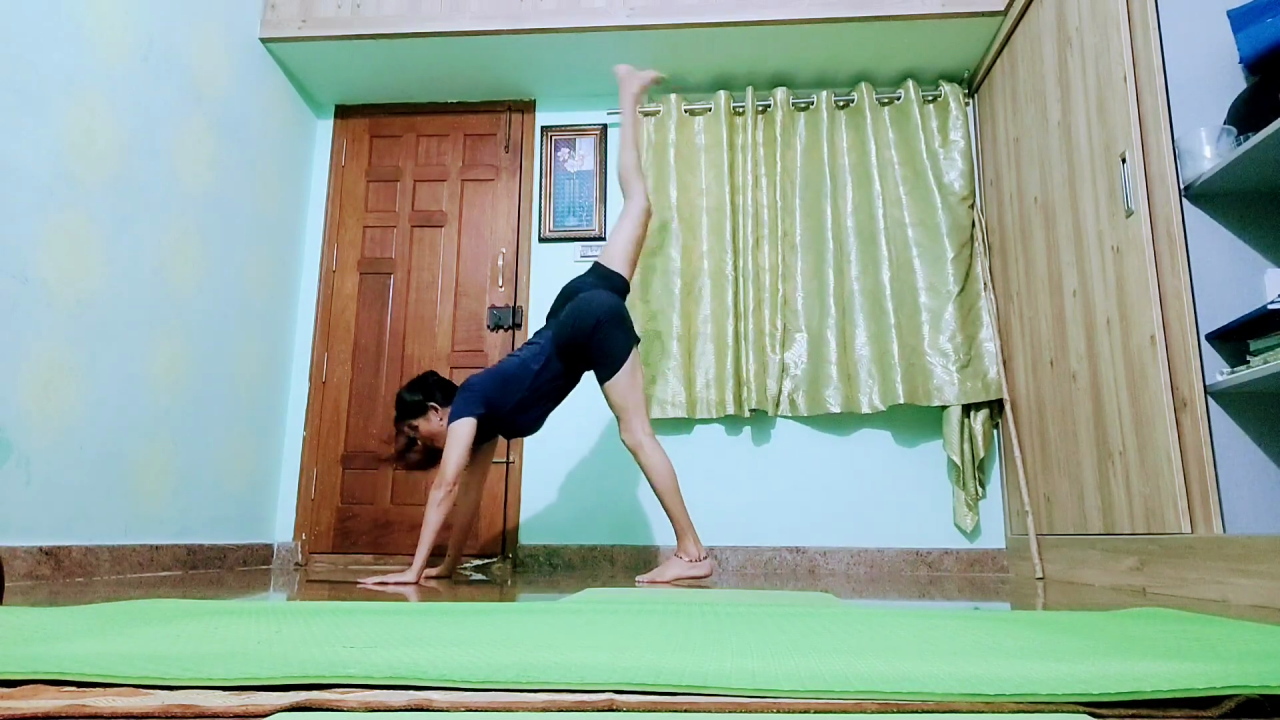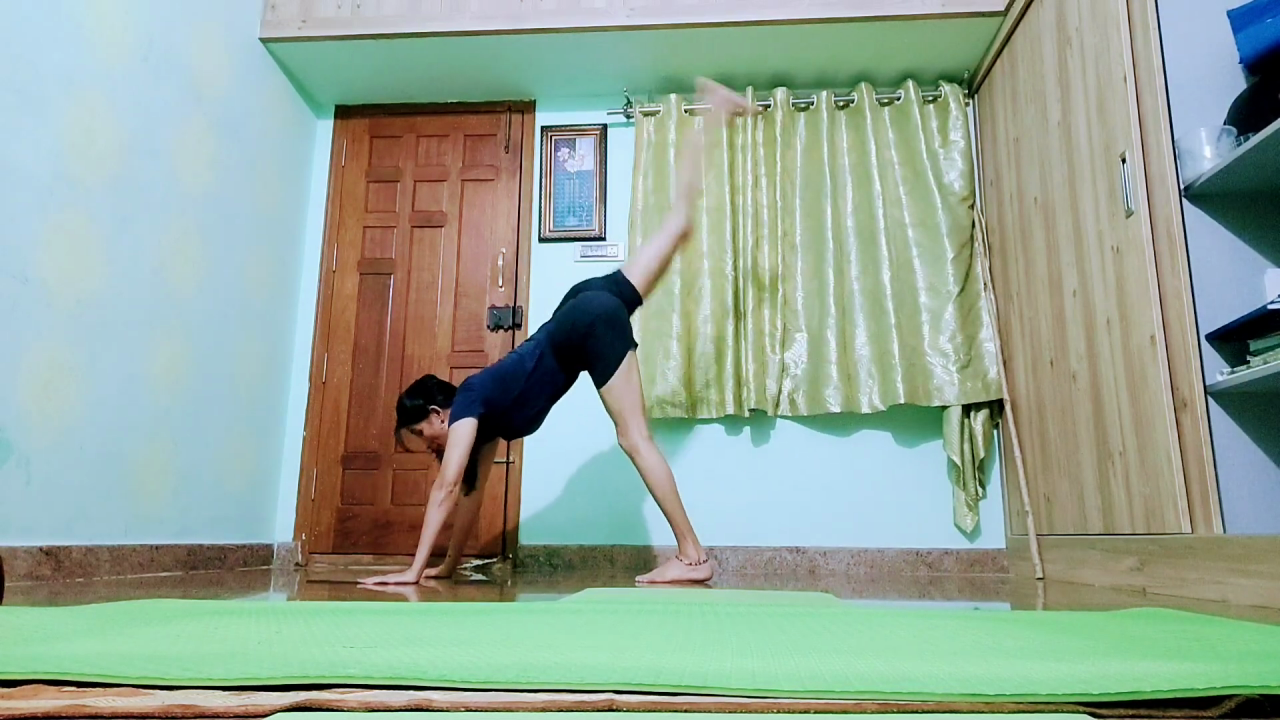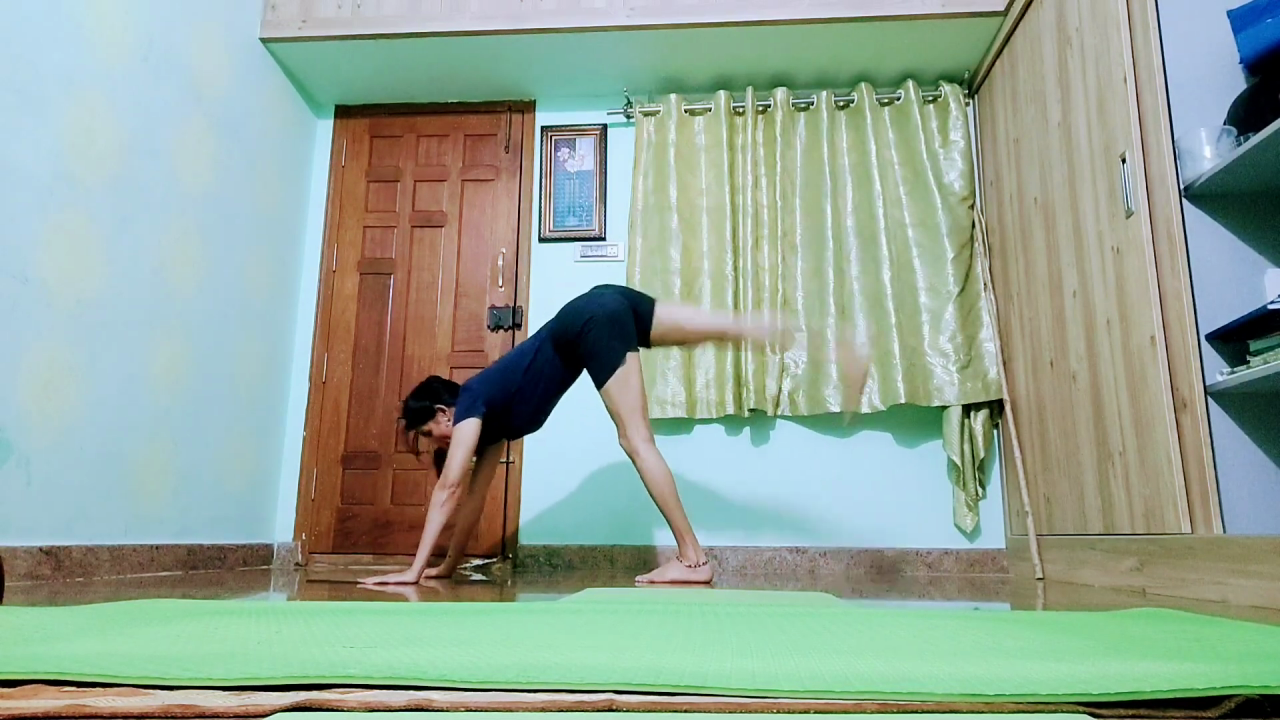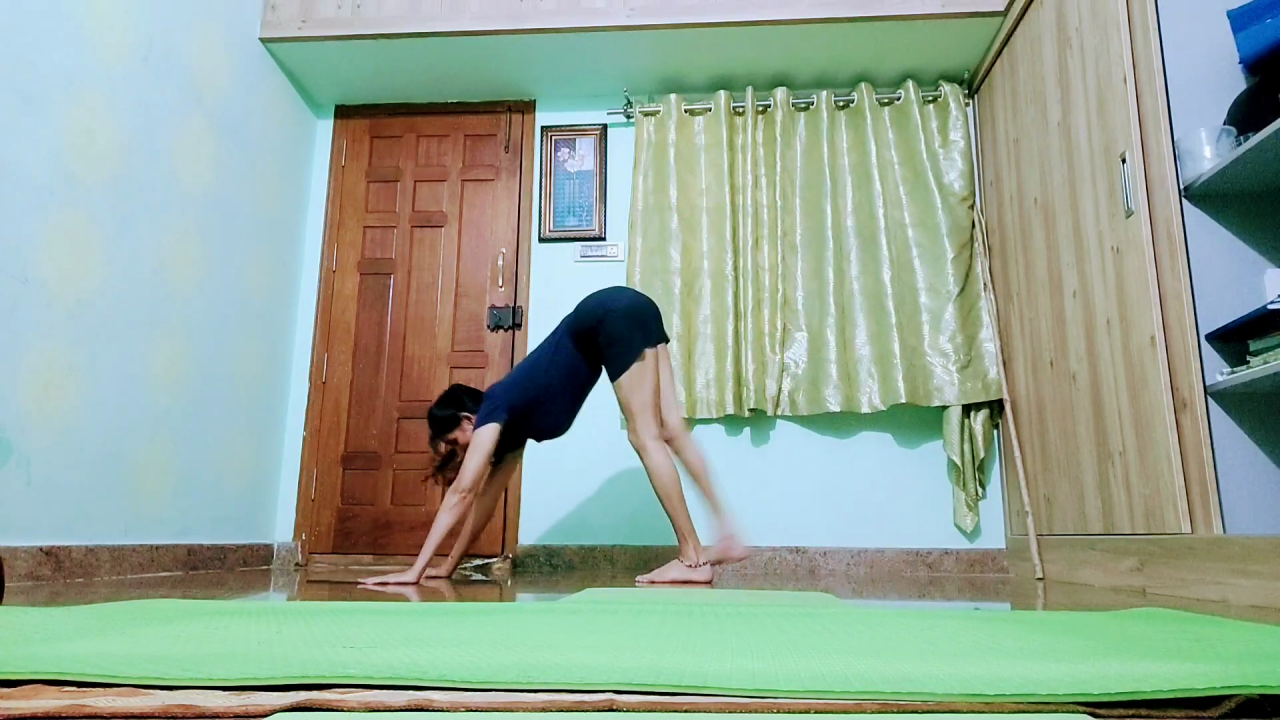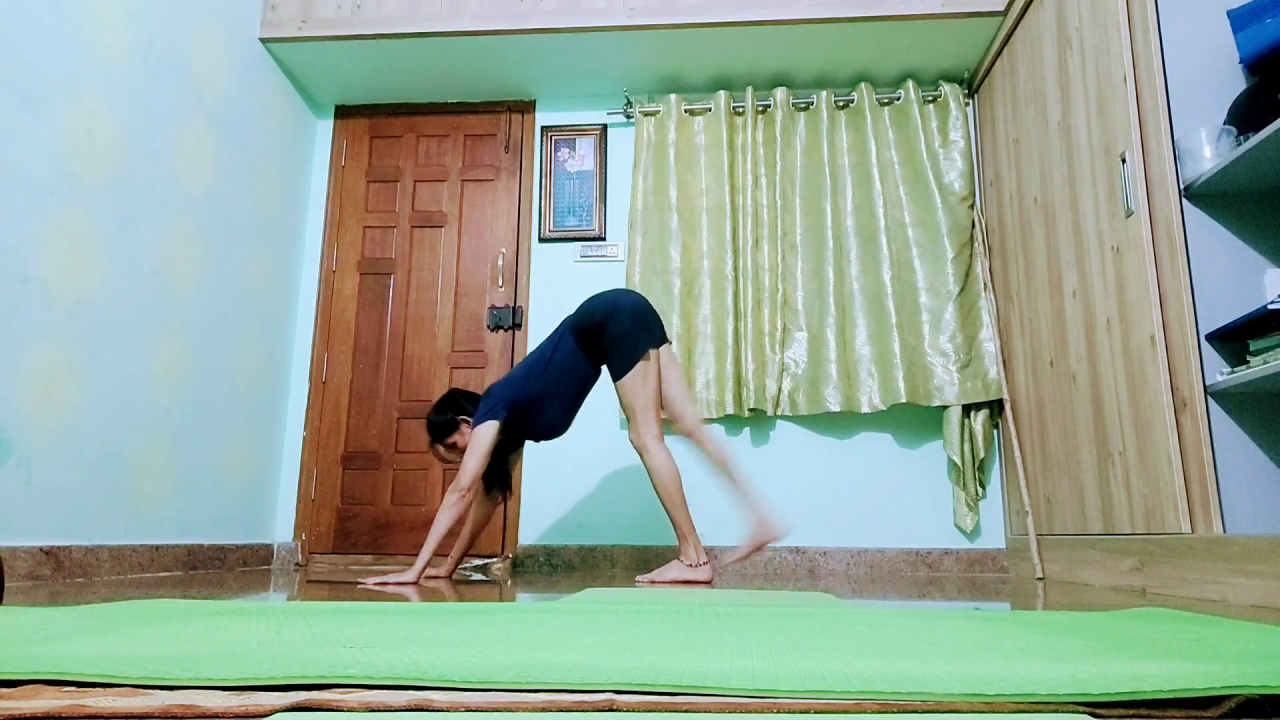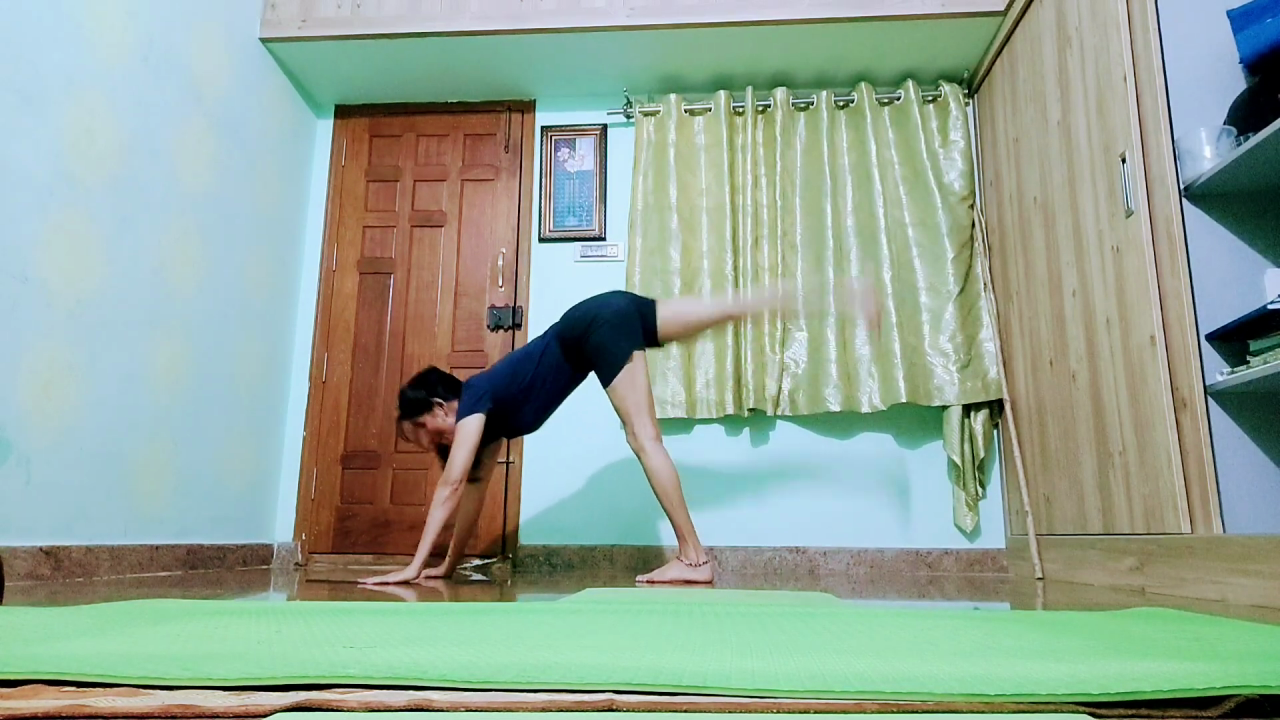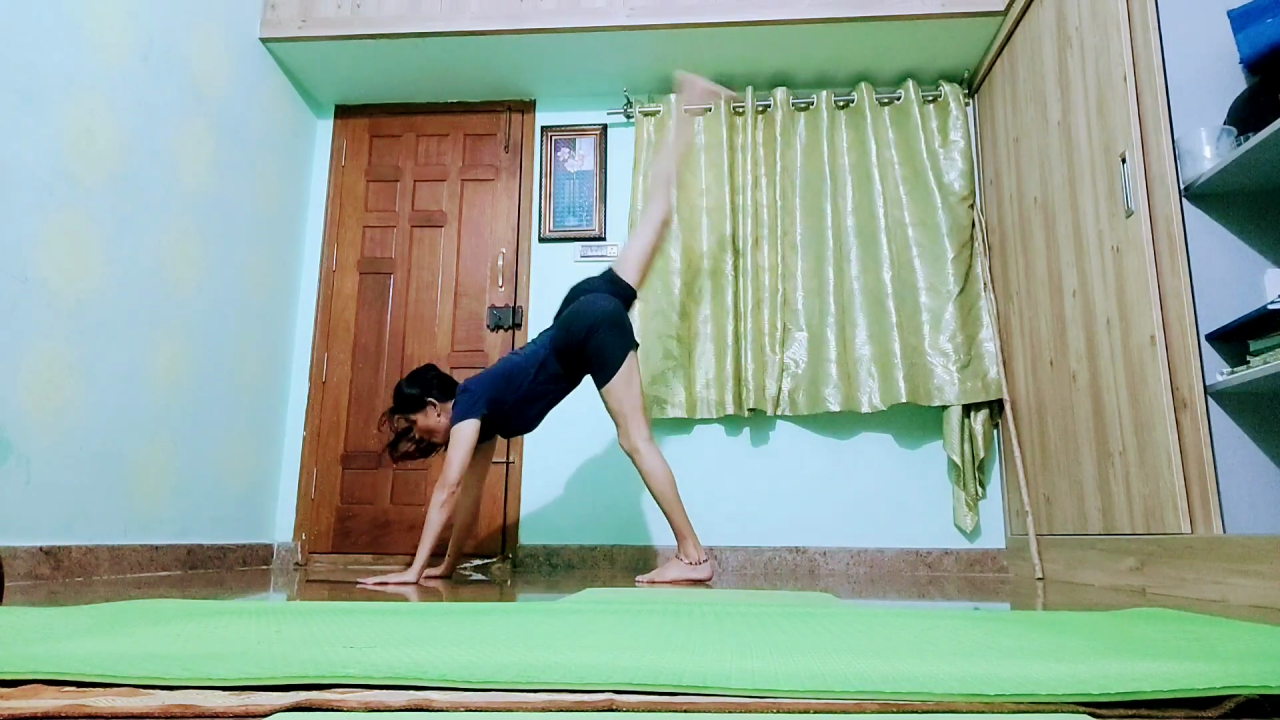
dt=0.2s
person 1, frame 1
left shoulder: (467, 408)
right shoulder: (481, 413)
left elbow: (446, 488)
right elbow: (469, 489)
left wrist: (416, 569)
left hip: (593, 322)
right hip: (584, 307)
left knee: (636, 435)
right knee: (636, 207)
left ankle: (692, 553)
person 1, frame 2
left shoulder: (464, 408)
right shoulder: (484, 410)
left elbow: (446, 489)
right elbow: (472, 491)
left wrist: (416, 569)
right wrist: (448, 564)
left hip: (588, 324)
right hip: (589, 310)
left knee: (633, 439)
right knee: (678, 222)
left ankle: (692, 556)
person 1, frame 3
left shoulder: (473, 405)
right shoulder: (490, 417)
left elbow: (447, 489)
right elbow: (474, 489)
left wrist: (415, 569)
right wrist: (448, 563)
left hip: (596, 322)
right hip: (601, 309)
left knee: (637, 439)
right knee: (733, 328)
left ankle: (691, 556)
right ankle: (836, 350)
person 1, frame 4
left shoulder: (494, 412)
right shoulder: (512, 418)
left elbow: (462, 492)
right elbow: (488, 492)
left wrist: (417, 569)
right wrist: (450, 564)
left hip: (615, 318)
right hip: (624, 310)
left knee: (647, 439)
right knee: (671, 431)
left ankle: (693, 558)
right ankle: (727, 533)
person 1, frame 5
left shoulder: (491, 411)
right shoulder: (517, 419)
left elbow: (462, 491)
right elbow: (487, 497)
left wrist: (417, 568)
right wrist: (448, 565)
left hip: (615, 320)
right hip: (620, 317)
left knee: (647, 438)
right knee: (689, 425)
left ankle: (693, 557)
right ankle: (758, 519)
person 1, frame 6
left shoulder: (474, 401)
right shoulder: (489, 411)
left elbow: (451, 485)
right elbow: (474, 483)
left wrist: (414, 567)
right wrist: (447, 564)
left hip: (600, 326)
right hip: (607, 317)
left knee: (643, 437)
right knee: (731, 307)
left ankle: (693, 556)
right ankle: (846, 299)
person 1, frame 7
left shoulder: (469, 406)
right shoulder: (483, 406)
left elbow: (448, 490)
right elbow: (468, 490)
left wrist: (416, 570)
right wrist: (448, 565)
left hip: (592, 325)
right hip: (592, 309)
left knee: (635, 440)
right knee: (655, 210)
left ankle: (692, 556)
right ankle: (686, 104)
